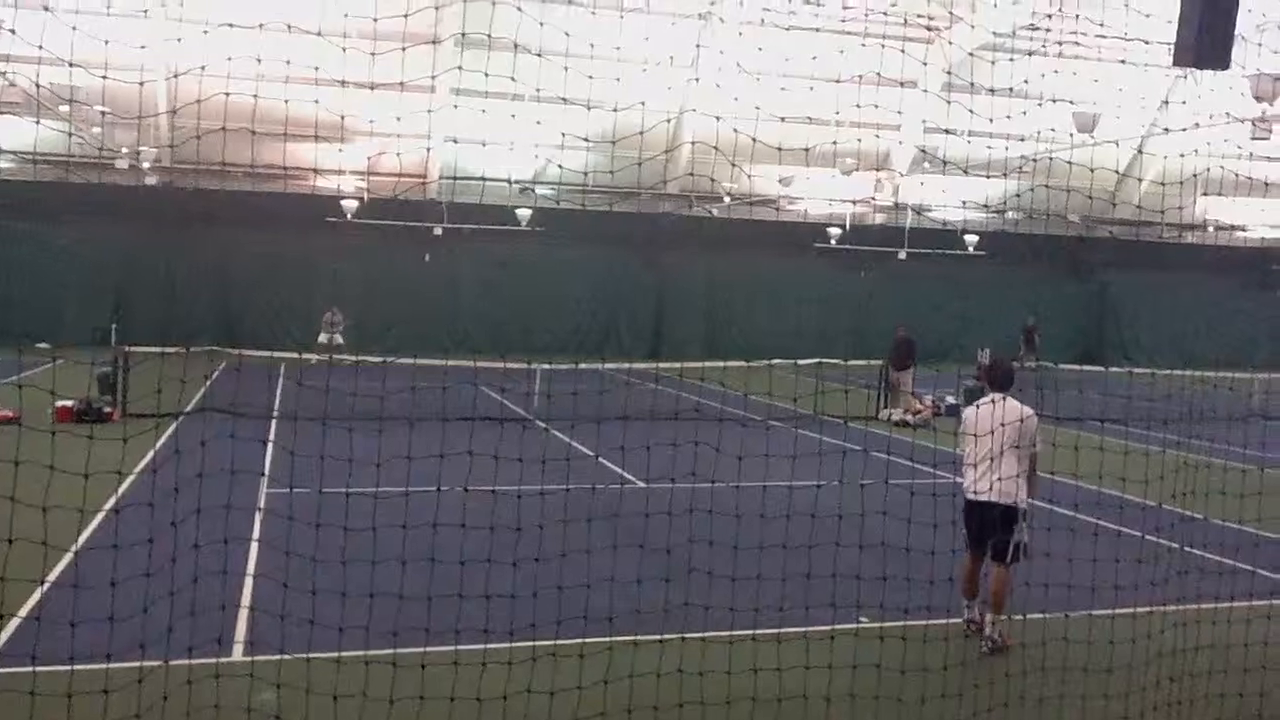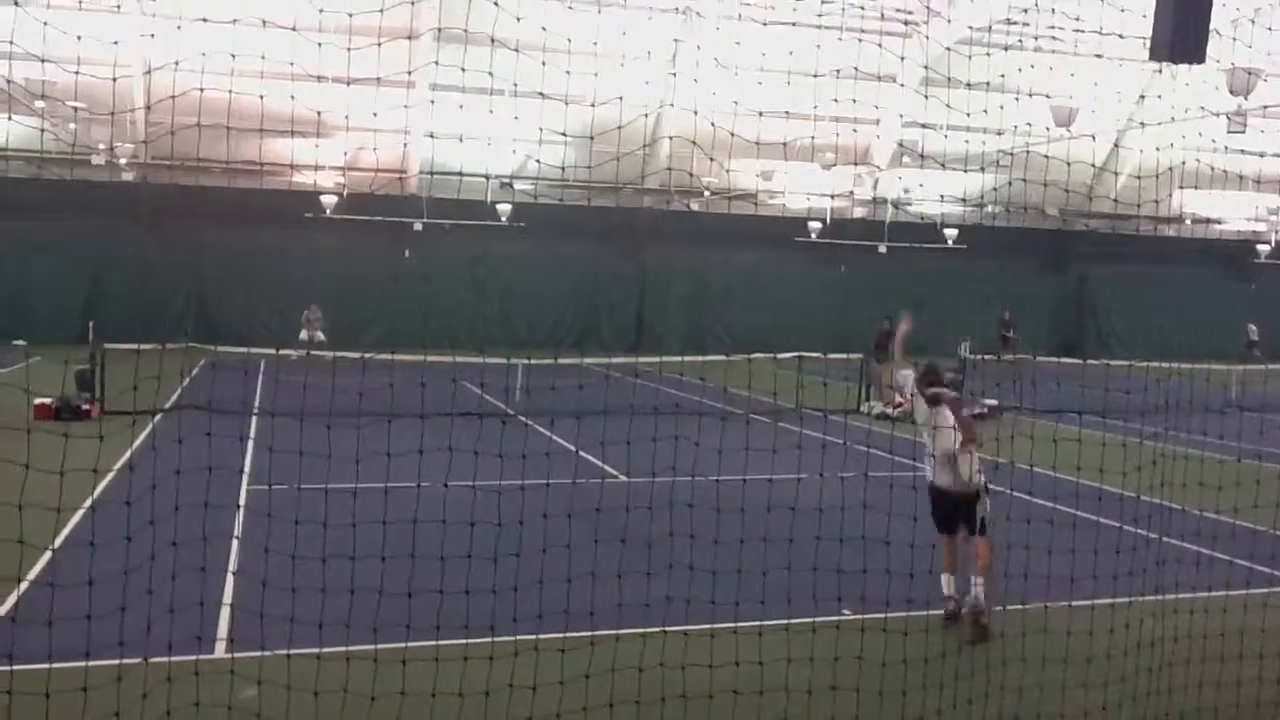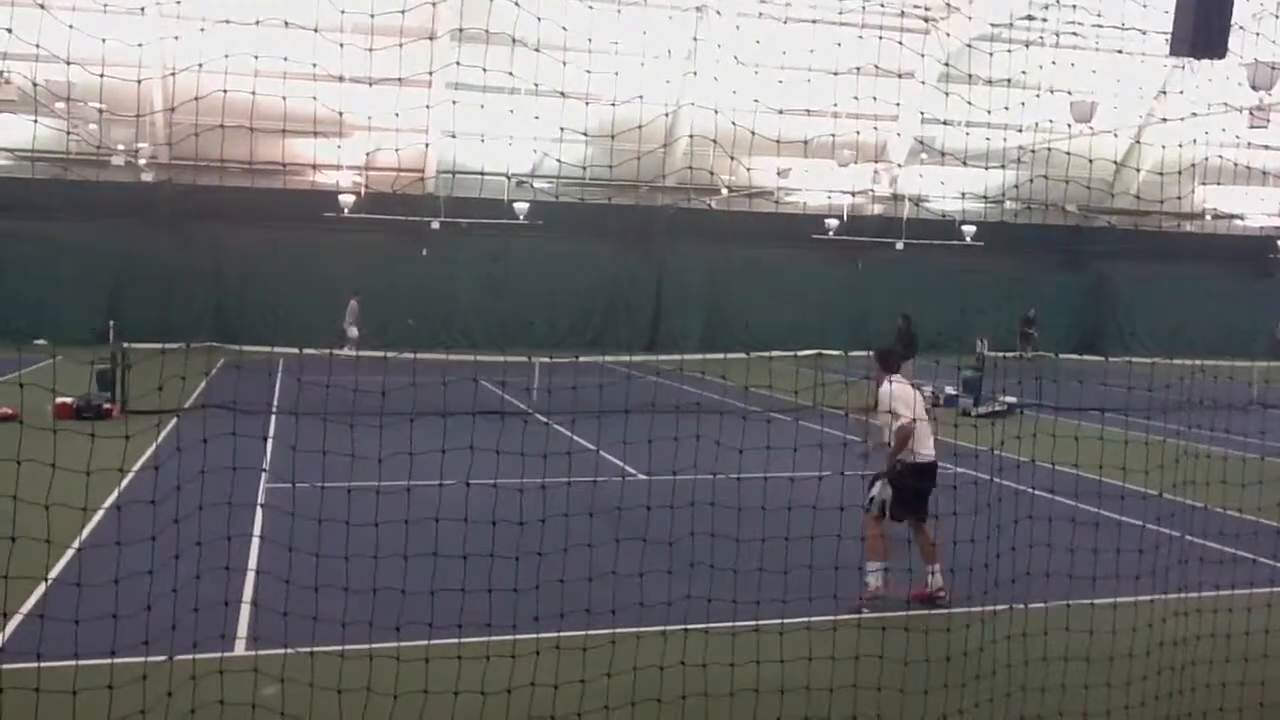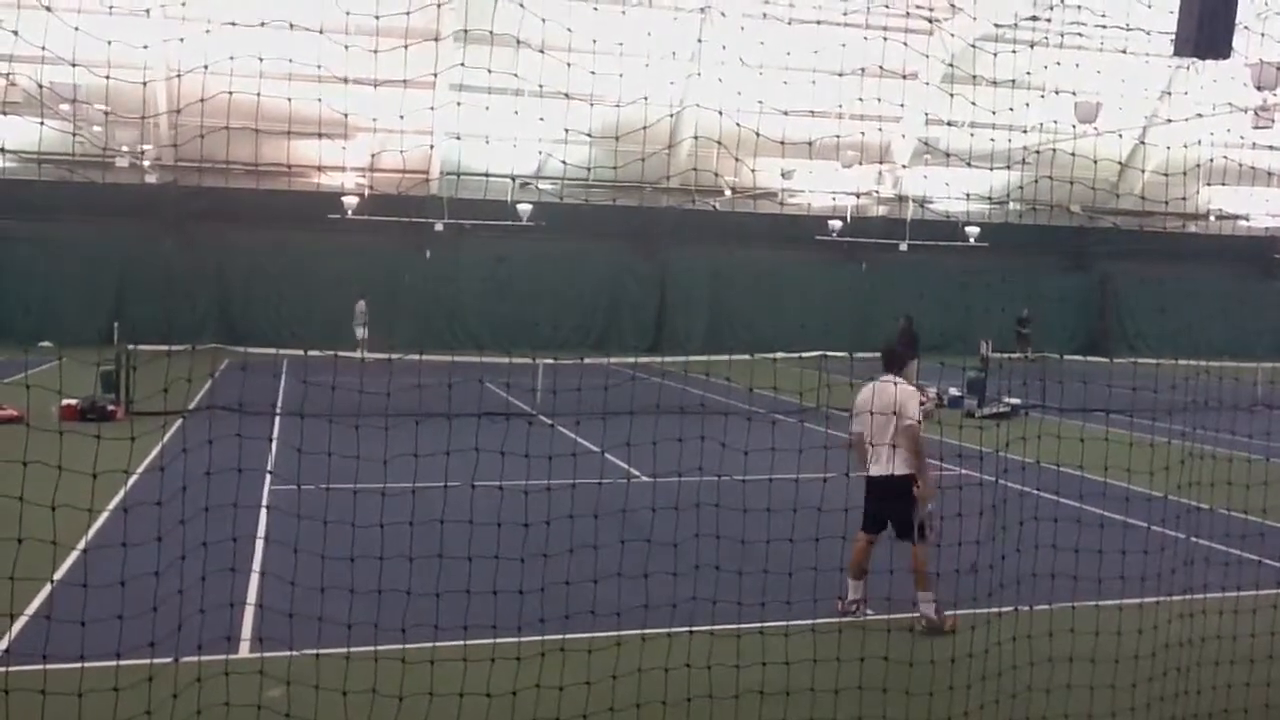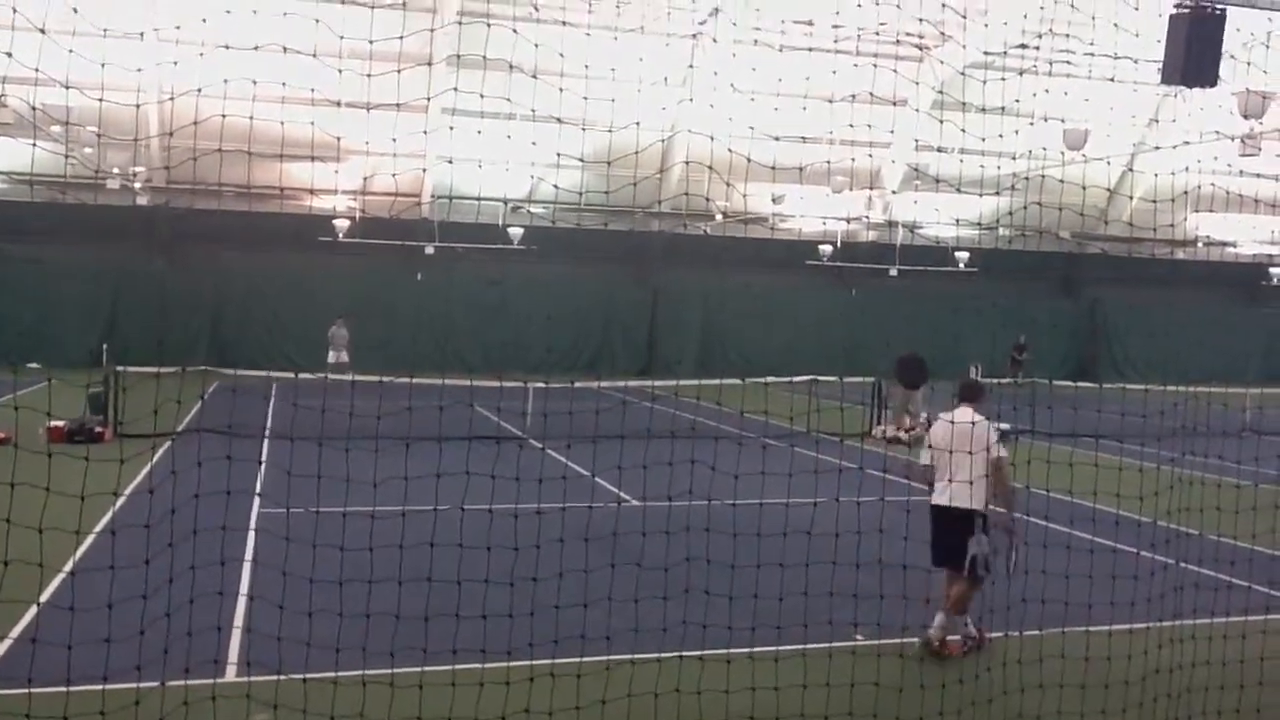
dt=1s
person 1, frame 1
left shoulder: (970, 413)
right shoulder: (1026, 415)
right elbow: (1031, 464)
right wrist: (1026, 496)
left hip: (974, 496)
right hip: (1008, 499)
left knee: (973, 557)
right knee: (1001, 565)
left ankle: (970, 616)
right ankle: (992, 633)
person 1, frame 2
left shoulder: (919, 394)
right shoulder: (951, 422)
left elbow: (899, 365)
right elbow: (966, 451)
left wrist: (901, 333)
right wrist: (961, 413)
left hip: (938, 485)
right hip: (967, 487)
left knee: (948, 539)
right knee: (981, 543)
left ankle: (950, 599)
right ankle: (977, 601)
person 1, frame 3
left shoulder: (887, 390)
right shoulder: (908, 388)
left elbow: (905, 429)
left wrist: (890, 461)
left hip: (906, 465)
right hip: (928, 464)
left knee: (873, 519)
right knee: (918, 523)
left ankle: (874, 585)
right ankle: (936, 587)
person 1, frame 4
left shoulder: (865, 393)
right shoulder: (907, 392)
left elbow: (857, 440)
right elbow: (912, 439)
right wrist: (923, 478)
left hip: (876, 476)
right hip: (903, 477)
left knee: (866, 537)
right knee: (918, 542)
left ankle: (853, 599)
right ankle: (928, 612)
person 1, frame 5
left shoulder: (937, 425)
right shoulder: (985, 426)
left elbow: (926, 471)
right elbow: (1000, 475)
right wrist: (1008, 512)
left hip: (940, 506)
right hip: (970, 509)
left knee: (955, 571)
right knee: (972, 577)
left ankle: (968, 632)
right ankle: (935, 634)
